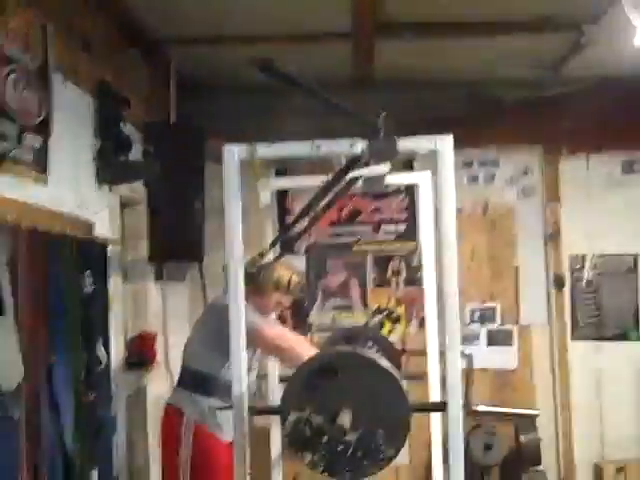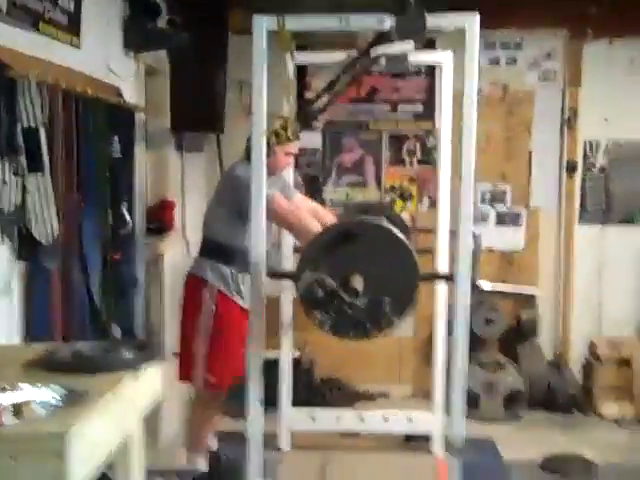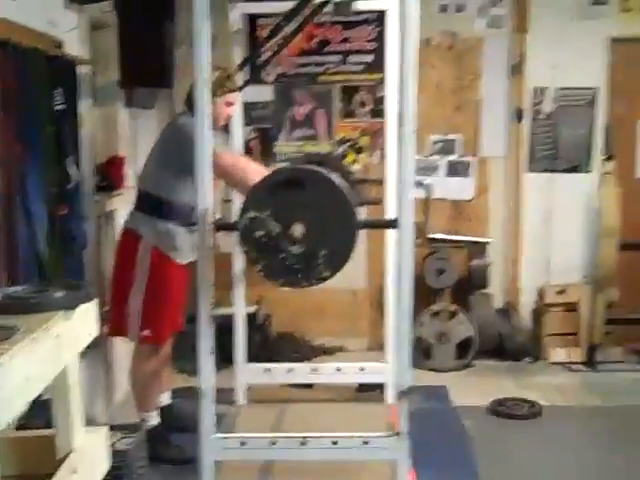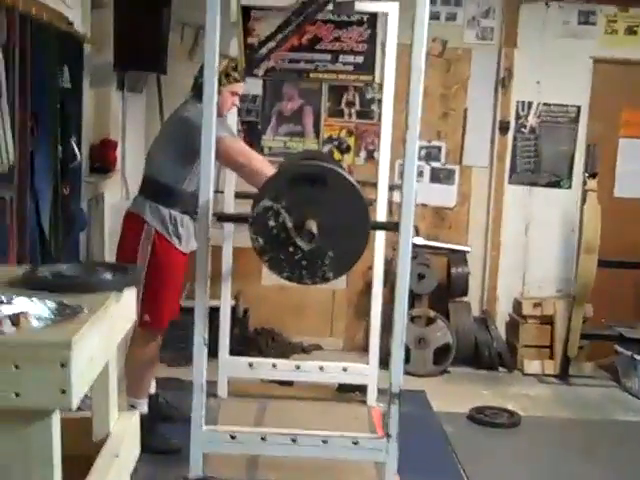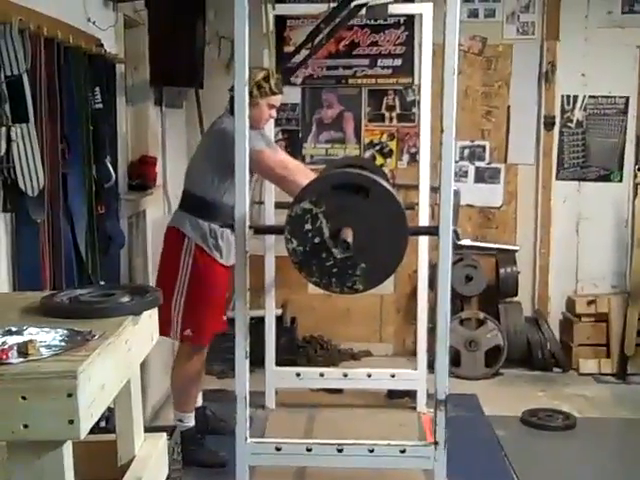
dt=1s
person 1, frame 1
left shoulder: (254, 313)
right shoulder: (230, 309)
left elbow: (296, 341)
right elbow: (281, 346)
left hip: (221, 421)
right hip: (196, 420)
person 1, frame 2
left shoulder: (272, 180)
right shoulder: (243, 177)
left elbow: (310, 209)
right elbow: (292, 219)
left hip: (236, 287)
right hip: (215, 286)
left knee: (223, 379)
right knee: (209, 383)
left ankle: (208, 454)
right ankle: (197, 469)
person 1, frame 3
left shoulder: (207, 134)
right shoulder: (186, 130)
left elbow: (246, 165)
right elbow: (234, 172)
left hip: (176, 243)
right hip: (153, 242)
left knee: (165, 333)
right knee: (149, 338)
left ankle: (165, 407)
right ankle: (151, 429)
person 1, frame 4
left shoulder: (212, 121)
right shoulder: (193, 118)
left elbow: (252, 156)
right elbow: (244, 163)
left hip: (175, 229)
right hip: (154, 227)
left knee: (158, 321)
right knee: (147, 325)
left ankle: (149, 399)
right ankle: (137, 417)
person 1, frame 5
left shoulder: (249, 133)
right shoulder: (230, 131)
left elbow: (293, 165)
right elbow: (283, 173)
left hip: (216, 242)
right hip: (195, 241)
left knee: (203, 336)
right knee: (192, 341)
left ankle: (195, 412)
right ankle: (185, 433)
